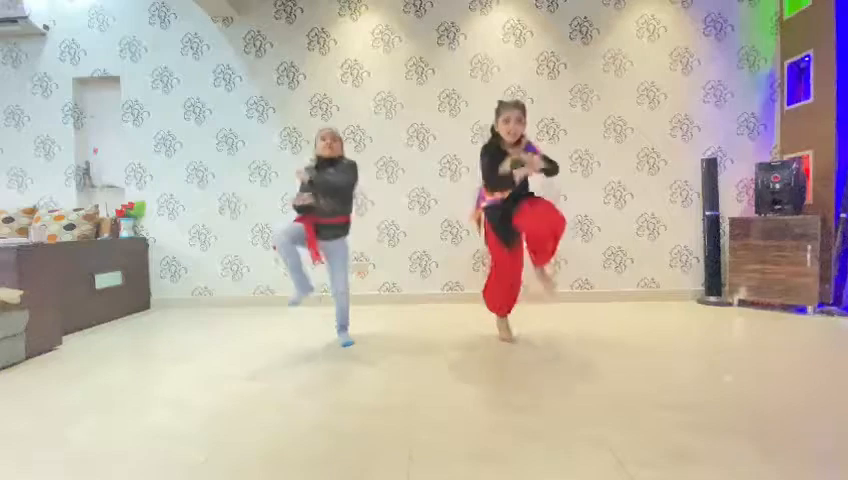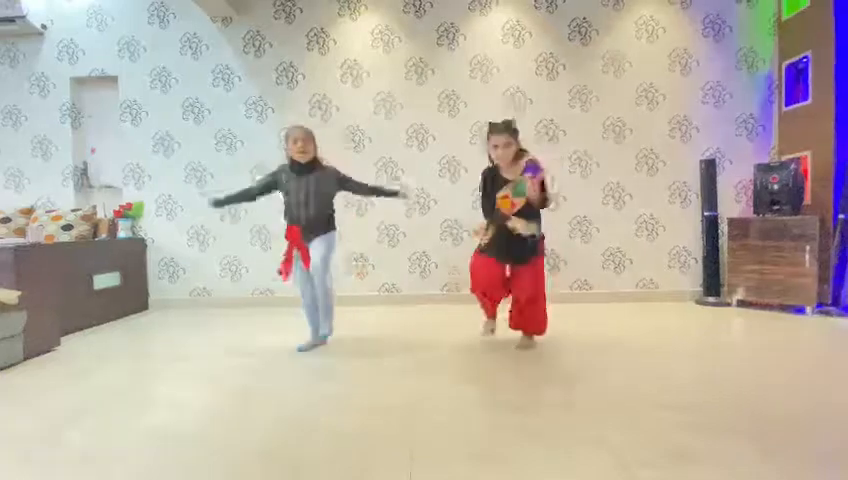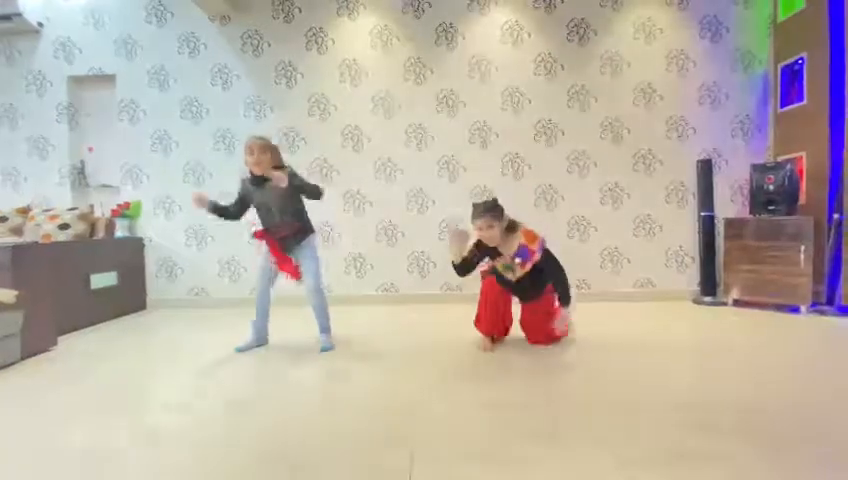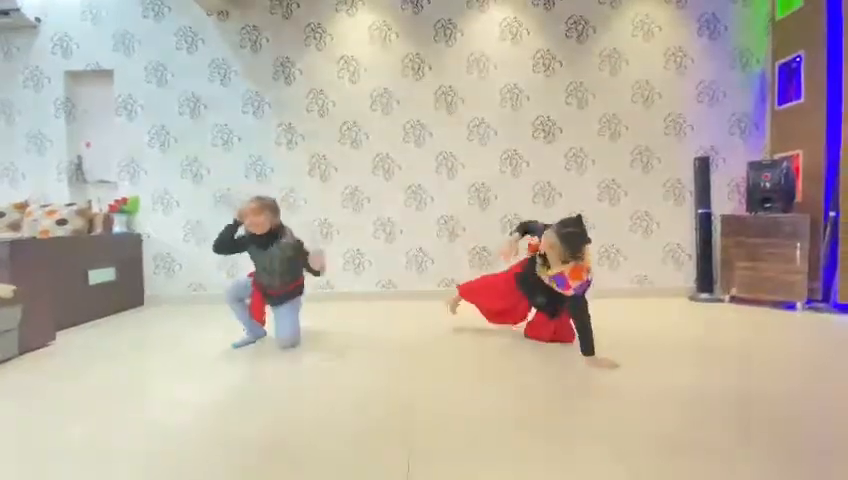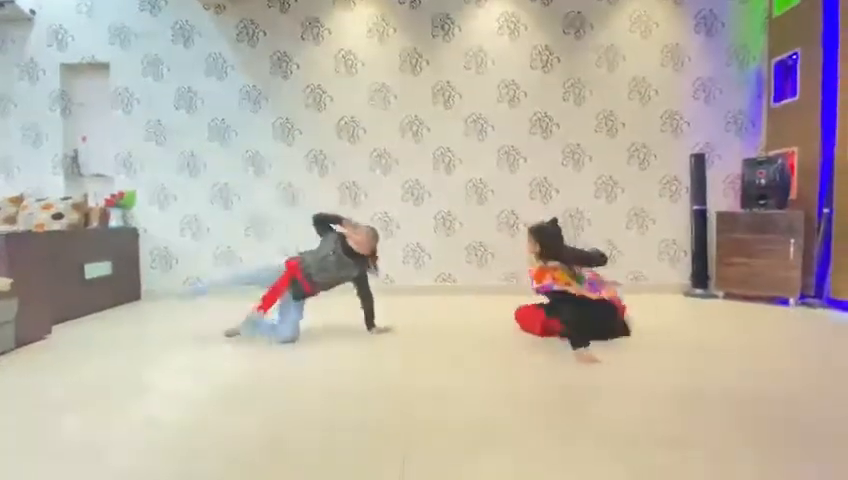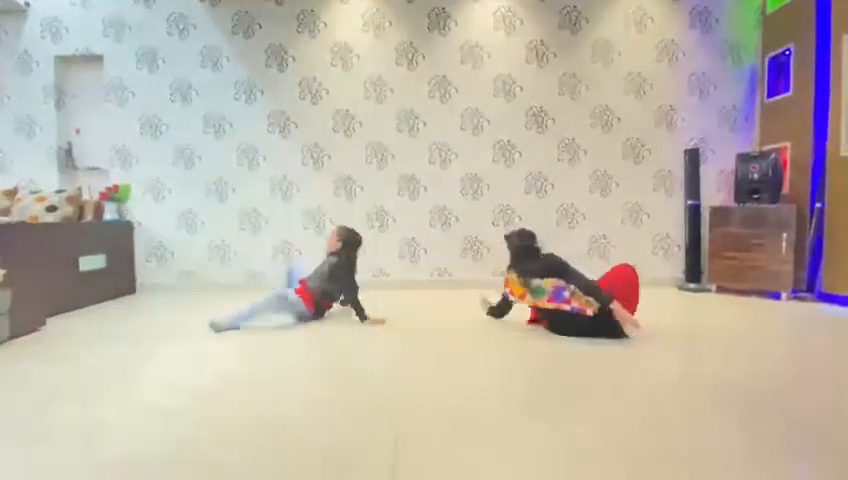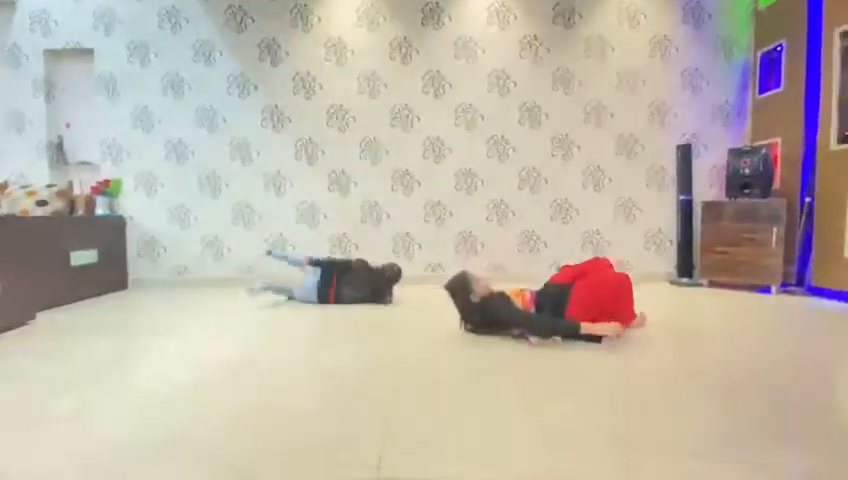
dt=0.4s
person 1, frame 1
left shoulder: (347, 167)
right shoulder: (309, 172)
left elbow: (343, 186)
right elbow: (299, 206)
left wrist: (310, 180)
right wrist: (302, 200)
left hip: (336, 234)
right hip: (310, 228)
left knee: (340, 286)
right knee: (281, 236)
left ankle: (342, 330)
right ankle: (303, 287)
person 1, frame 2
left shoulder: (327, 174)
right shoulder: (281, 175)
left elbow: (359, 188)
right elbow: (254, 191)
left wrist: (393, 192)
right wrist: (220, 201)
left hip: (322, 234)
right hip: (297, 237)
left knee: (318, 264)
right knee: (306, 288)
left ankle: (327, 323)
right ankle: (317, 334)
person 1, frame 3
left shoulder: (286, 176)
right shoulder: (248, 185)
left elbow: (316, 193)
right elbow: (235, 213)
left wrist: (289, 183)
right wrist: (210, 205)
left hip: (302, 239)
right hip: (275, 243)
left knee: (313, 285)
right knee: (263, 286)
left ankle: (325, 333)
right ankle: (259, 335)
person 1, frame 4
left shoulder: (288, 243)
right shoulder: (250, 240)
left elbow: (313, 270)
right elbow: (219, 247)
left wrist: (316, 265)
right wrist: (236, 222)
left hip: (288, 295)
right hip: (262, 287)
left knee: (287, 341)
right ankle: (254, 331)
person 1, frame 5
left shoulder: (357, 268)
right shoulder: (334, 238)
left elbow: (366, 297)
right elbow: (317, 218)
left wrist: (371, 326)
right wrist: (341, 220)
left hip: (297, 293)
right hip: (289, 272)
left knee: (286, 335)
right knee: (240, 279)
left ankle: (250, 325)
person 1, frame 6
left shoulder: (336, 262)
right shoulder: (347, 263)
left elbow: (348, 291)
right elbow: (350, 292)
left wrist: (364, 317)
left hip: (310, 307)
left knee: (278, 297)
right knee: (293, 270)
person 1, frame 7
left shoulder: (364, 267)
right shoulder: (380, 294)
left elbow: (338, 262)
left wrist: (313, 261)
left hip: (324, 276)
right hip: (321, 294)
left ankle: (274, 253)
right ankle: (269, 286)
person 2, frame 1
left shoulder: (525, 148)
right shoulder: (490, 149)
left elbow: (552, 168)
right elbow: (493, 183)
left wrist: (539, 164)
right wrist: (520, 172)
left hip: (522, 206)
right hip: (497, 213)
left knee: (550, 221)
right knee: (506, 267)
left ankle: (539, 266)
right ankle: (501, 317)
person 2, frame 2
left shoulder: (530, 168)
right shoulder: (489, 176)
left elbow: (542, 202)
right elbow: (490, 214)
left wrist: (534, 192)
right wrist: (514, 222)
left hip: (528, 242)
right hip: (499, 239)
left knee: (528, 291)
right knee: (486, 279)
left ankle: (528, 332)
right ankle: (490, 313)
person 2, frame 3
left shoulder: (529, 244)
right shoulder: (484, 244)
left elbow: (557, 272)
right elbow: (463, 271)
left wrist: (564, 309)
right wrist: (458, 249)
left hip: (531, 285)
right hip: (505, 279)
left knee: (541, 337)
right ankle: (489, 334)
person 2, frame 4
left shoulder: (574, 277)
right shoulder: (550, 235)
left elbow: (581, 315)
right elbow: (529, 226)
left wrist: (590, 356)
right wrist: (514, 239)
left hip: (551, 301)
right knee: (489, 289)
right ankle: (460, 296)
person 2, frame 5
left shoulder: (543, 276)
right shoulder: (568, 253)
left elbow: (567, 313)
right elbow: (601, 257)
left wrist: (579, 348)
left knee: (522, 314)
person 2, frame 6
right shoulder: (550, 261)
left elbow: (500, 311)
right elbow: (583, 283)
left wrist: (489, 309)
right wrist: (615, 305)
left hip: (560, 326)
right hip: (588, 320)
right knee: (626, 272)
person 2, frame 7
right shoulder: (497, 301)
right elbow: (538, 326)
right wrist: (591, 327)
right hip: (563, 312)
right knee: (617, 282)
right ankle: (625, 321)
